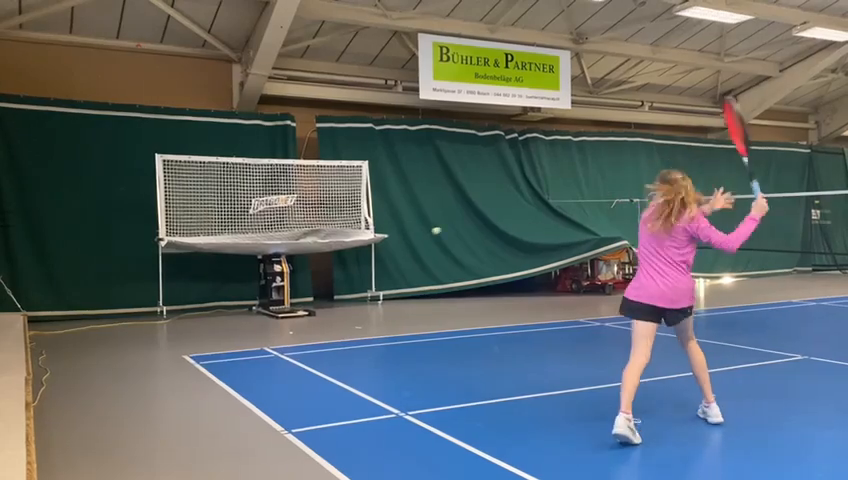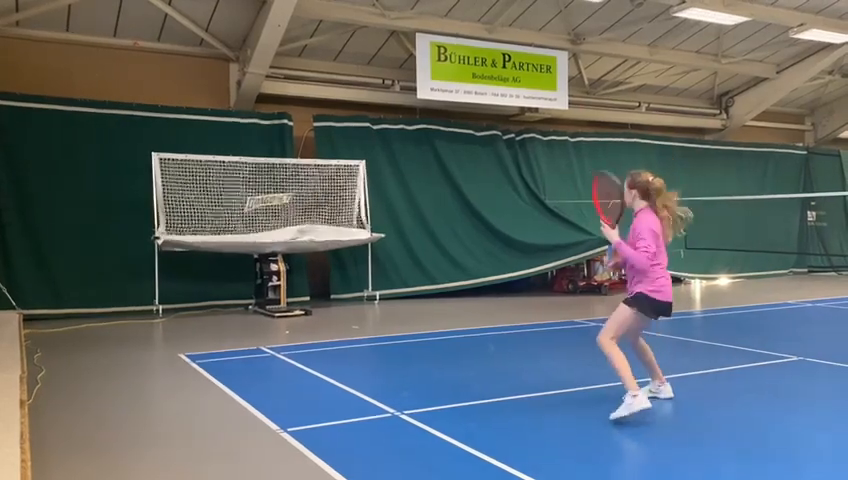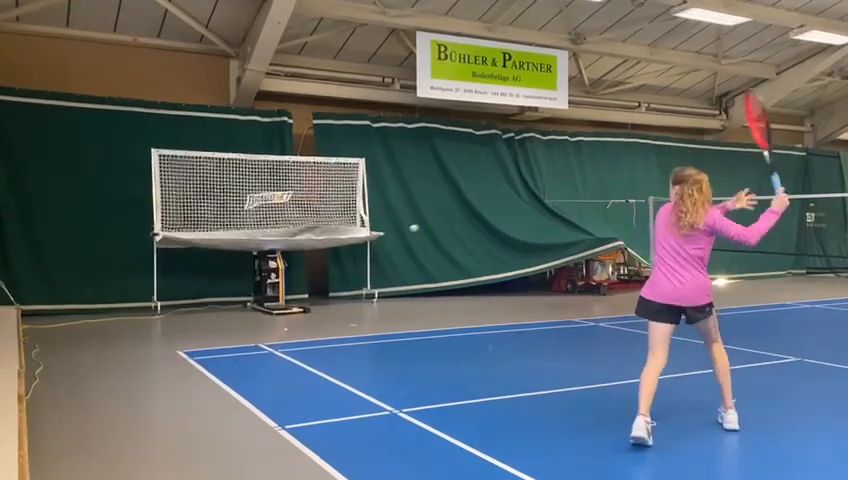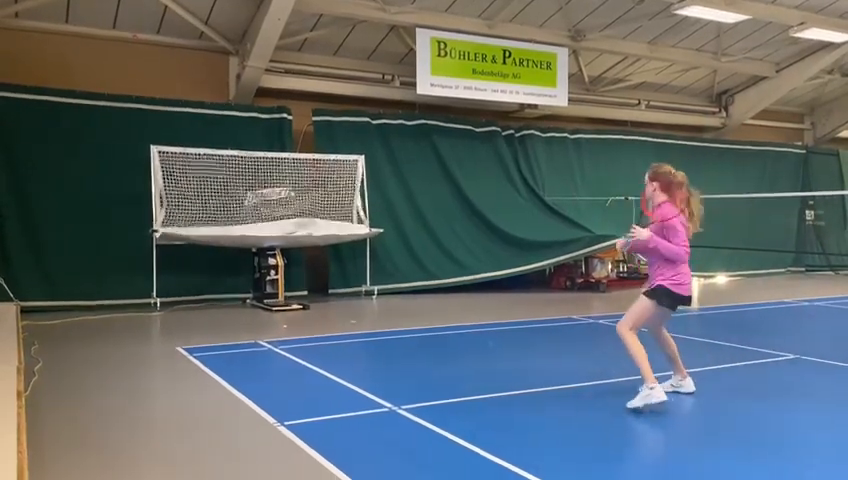
dt=1s
person 1, frame 1
left shoulder: (647, 217)
right shoulder: (692, 219)
right elbow: (729, 245)
left wrist: (705, 208)
right wrist: (755, 215)
left hip: (643, 295)
right hip: (678, 295)
left knee: (638, 358)
right knee: (689, 344)
left ankle: (624, 416)
right ankle: (710, 405)
person 1, frame 2
left shoulder: (644, 221)
right shoulder: (647, 217)
left elbow: (642, 264)
left wrist: (615, 241)
right wrist: (619, 261)
left hip: (649, 293)
right hip: (655, 292)
left knee: (606, 338)
right knee: (632, 336)
left ankle: (635, 395)
right ankle: (660, 384)
person 1, frame 3
left shoulder: (663, 213)
right shoulder: (709, 216)
right elbow: (748, 238)
left wrist: (728, 206)
right wrist: (775, 209)
left hip: (659, 294)
right hip: (695, 294)
left knee: (655, 360)
right knee: (714, 344)
left ankle: (642, 419)
right ankle: (728, 410)
person 1, frame 4
left shoulder: (670, 216)
right shoulder: (658, 211)
left elbow: (682, 254)
right elbow: (651, 246)
left wrist: (650, 239)
right wrist: (631, 244)
left hip: (669, 285)
right hip: (668, 284)
left knee: (625, 328)
right knee: (656, 330)
left ankle: (652, 388)
right ankle: (682, 378)
